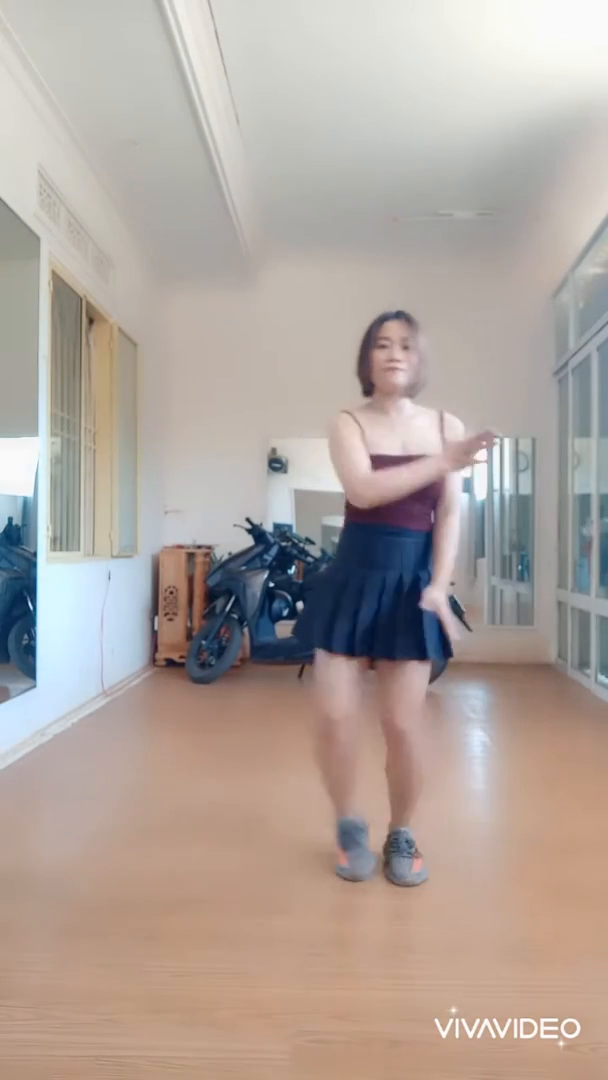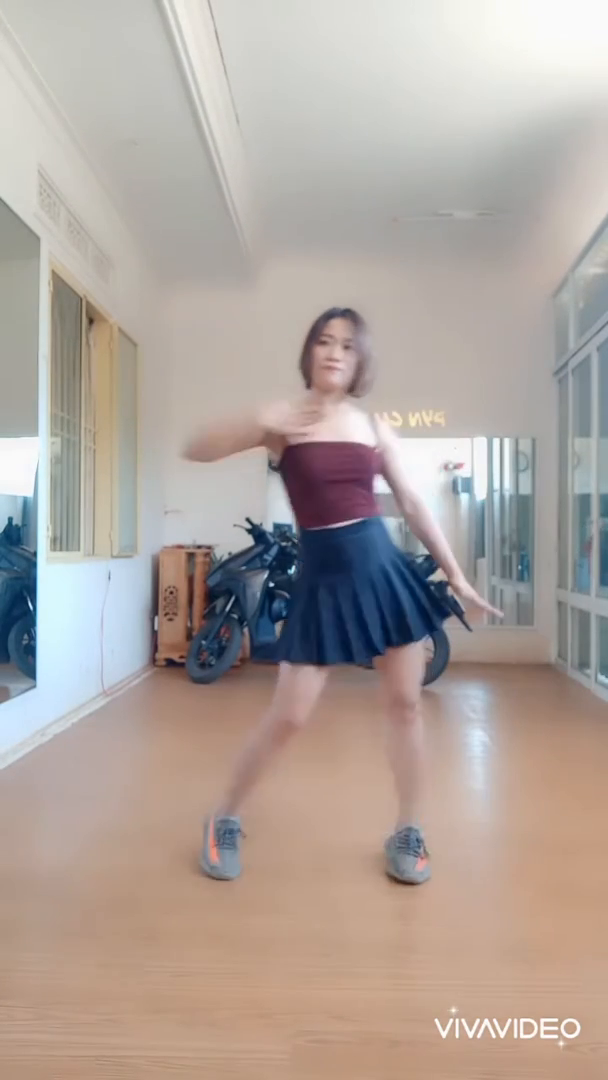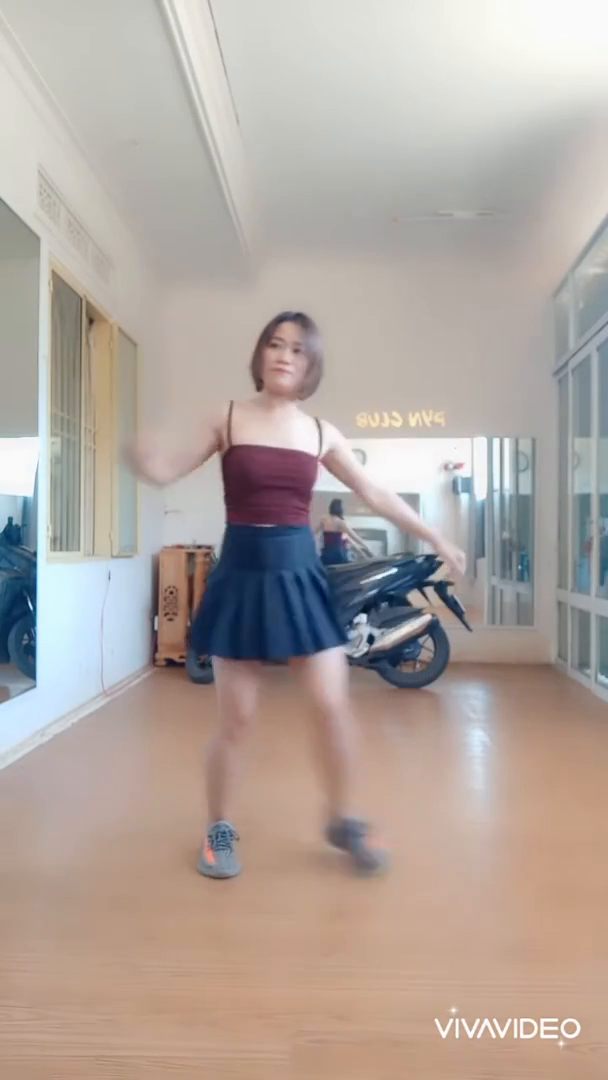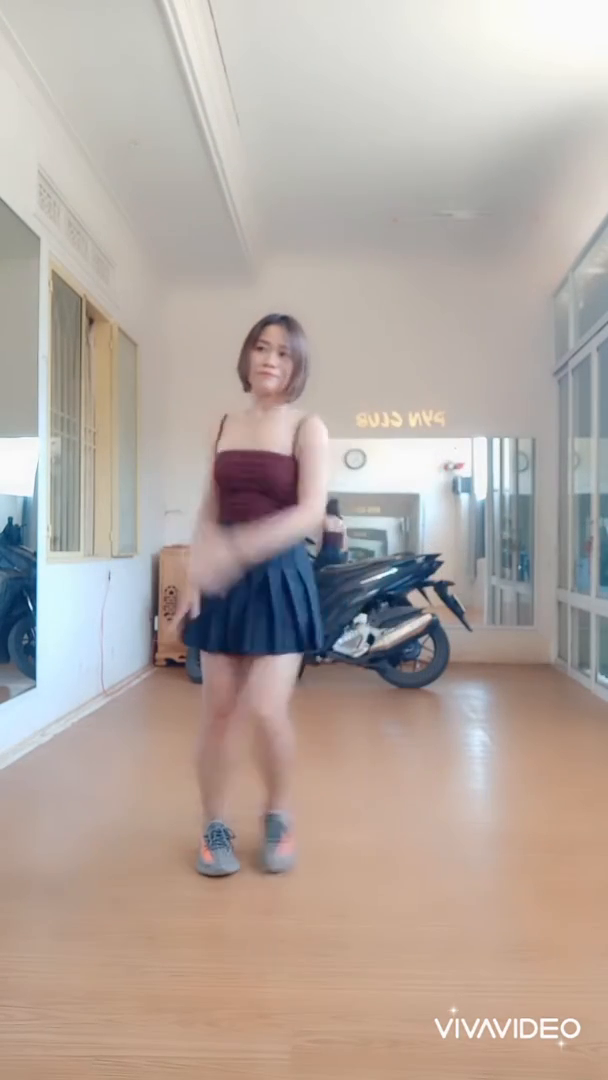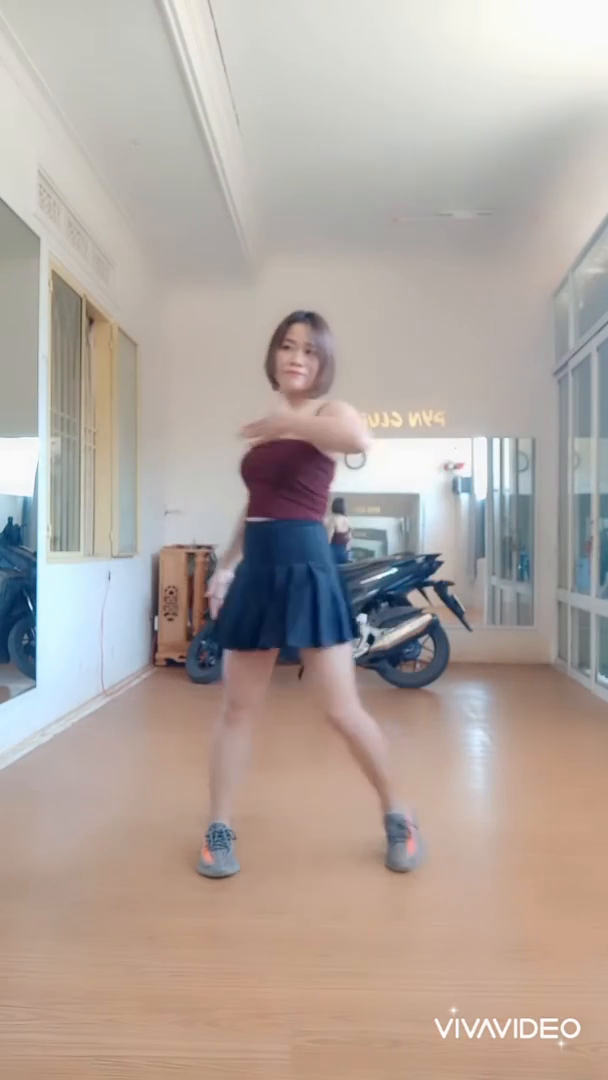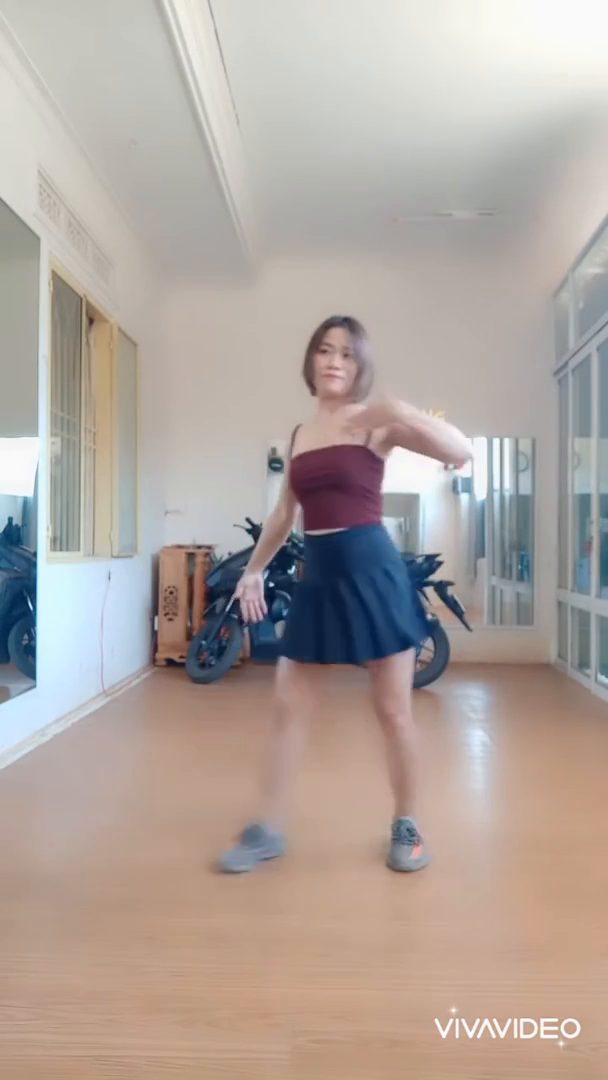
dt=0.3s
person 1, frame 1
left shoulder: (445, 426)
right shoulder: (348, 423)
left elbow: (448, 514)
right elbow: (363, 492)
left wrist: (439, 585)
right wrist: (444, 463)
left hip: (412, 582)
right hip: (353, 578)
left knee: (402, 727)
right knee: (333, 716)
left ankle: (401, 835)
right ankle: (348, 825)
person 1, frame 2
left shoulder: (375, 429)
right shoulder: (281, 418)
left elbow: (411, 503)
right elbow: (196, 451)
left wrist: (455, 573)
right wrist: (264, 427)
left hip: (382, 570)
right hip: (322, 578)
left knee: (404, 705)
right knee: (287, 719)
left ankle: (406, 832)
right ankle: (223, 820)
person 1, frame 3
left shoulder: (321, 433)
right shoulder: (228, 418)
left elbow: (374, 494)
right elbow: (164, 471)
left wrist: (436, 538)
right wrist: (142, 456)
left hip: (299, 575)
right hip: (242, 577)
left knee: (330, 705)
right knee: (235, 718)
left ankle: (342, 818)
right ankle: (219, 828)
person 1, frame 4
left shoulder: (308, 428)
right shoulder: (223, 425)
left elbow: (311, 512)
right elbow: (210, 511)
left wrist: (242, 549)
right wrist: (196, 571)
left hip: (281, 577)
right hip: (224, 583)
left knee: (266, 712)
right knee: (219, 711)
left ankle: (277, 816)
right ankle: (215, 826)
person 1, frame 5
left shoulder: (330, 412)
right shoulder: (272, 429)
left elbow: (358, 438)
left wrist: (288, 422)
right wrist: (224, 567)
left hip: (306, 568)
right hip: (255, 573)
left knee: (342, 711)
right knee: (237, 708)
left ankle: (396, 817)
right ankle: (219, 828)
person 1, frame 6
left shoulder: (378, 422)
right shoulder: (299, 435)
left elbow: (459, 453)
right elbow: (285, 513)
left wrist: (400, 410)
right wrist: (253, 569)
left hip: (376, 576)
right hip: (320, 581)
left knee: (393, 713)
right knee: (287, 709)
left ankle: (406, 823)
right ankle: (267, 828)
